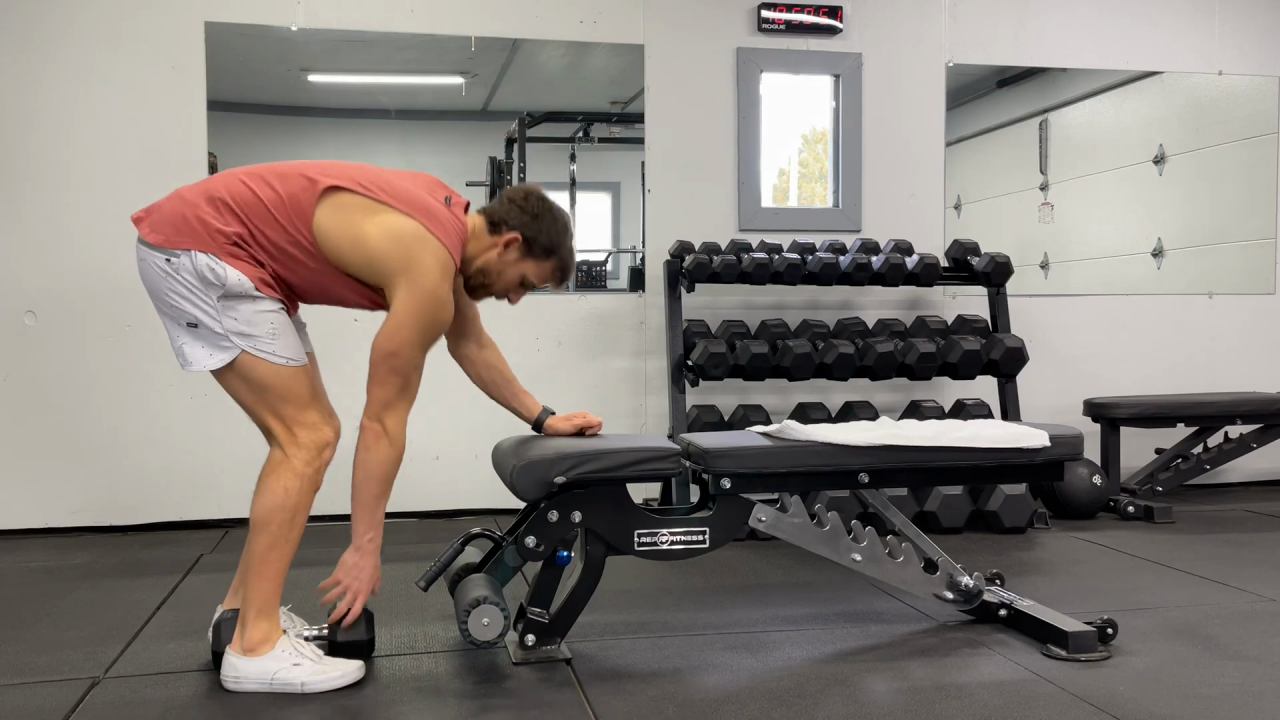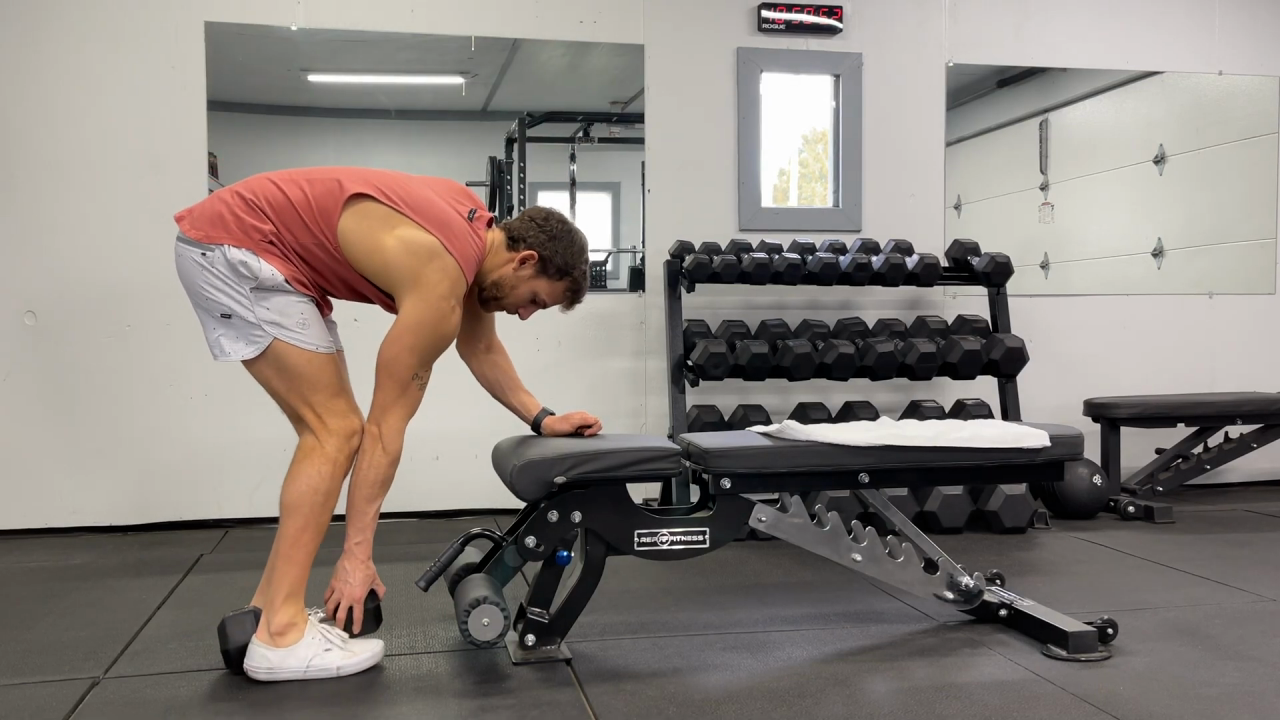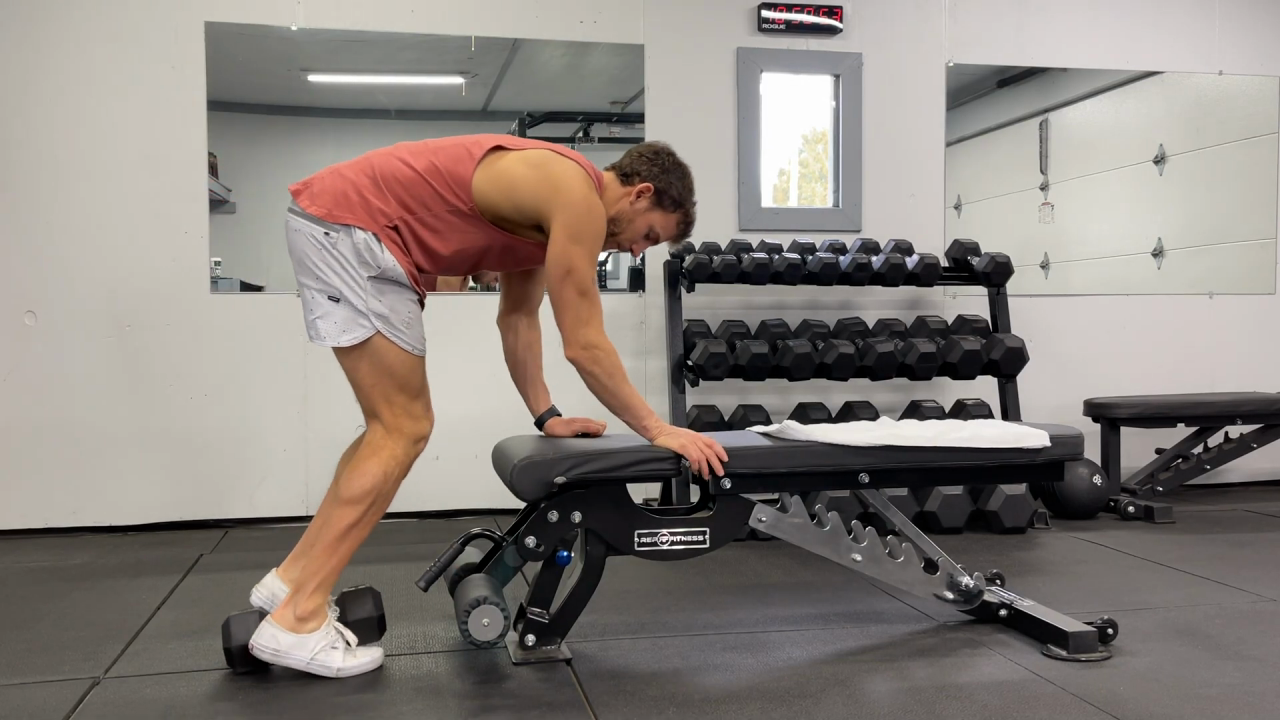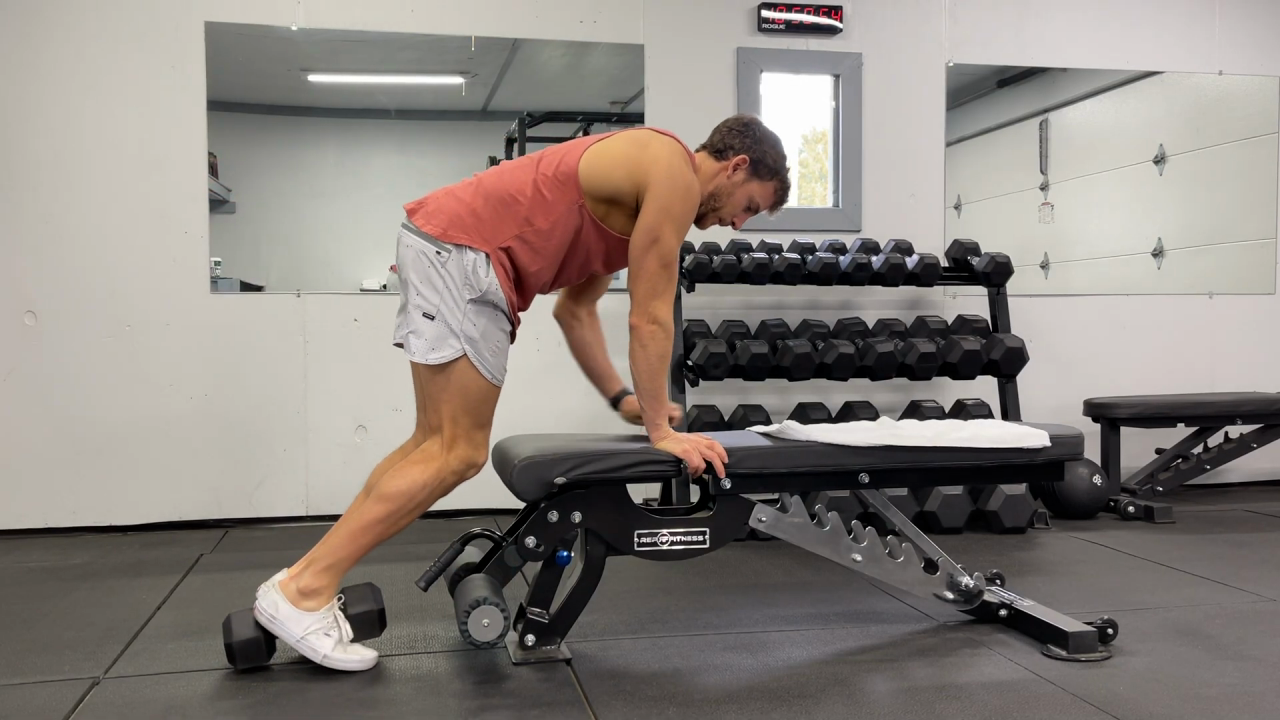
dt=1s
person 1, frame 1
left shoulder: (448, 218)
right shoulder: (426, 265)
left elbow: (471, 345)
right elbow: (383, 422)
left wrist: (543, 420)
right wrist: (365, 552)
left hip: (209, 245)
right hip: (195, 246)
left knee: (305, 434)
right knee: (307, 440)
left ankle: (243, 609)
right ankle: (253, 650)
person 1, frame 2
left shoulder: (473, 229)
right shoulder: (439, 286)
left elbow: (481, 348)
right elbow: (386, 426)
left wrist: (541, 417)
right wrist: (357, 555)
left hip: (252, 247)
right hip: (232, 245)
left knee: (337, 430)
right knee: (334, 432)
left ankle: (270, 606)
right ankle: (281, 634)
person 1, frame 3
left shoulder: (551, 204)
right shoulder: (581, 201)
left elbow: (518, 319)
right elbow: (585, 345)
left wrist: (545, 416)
right wrist: (657, 430)
left hip: (337, 224)
right hip: (347, 225)
left knee: (399, 423)
right knee: (403, 429)
left ankle: (293, 578)
right ankle: (297, 622)
person 1, frame 4
left shoulder: (641, 181)
right shoulder: (675, 175)
left elbow: (575, 307)
right elbow: (651, 318)
left wrist: (621, 397)
right wrist: (659, 430)
left hip: (444, 245)
right hip: (459, 251)
left knee: (438, 445)
right knee: (458, 452)
left ankle: (303, 580)
right ankle: (303, 594)
